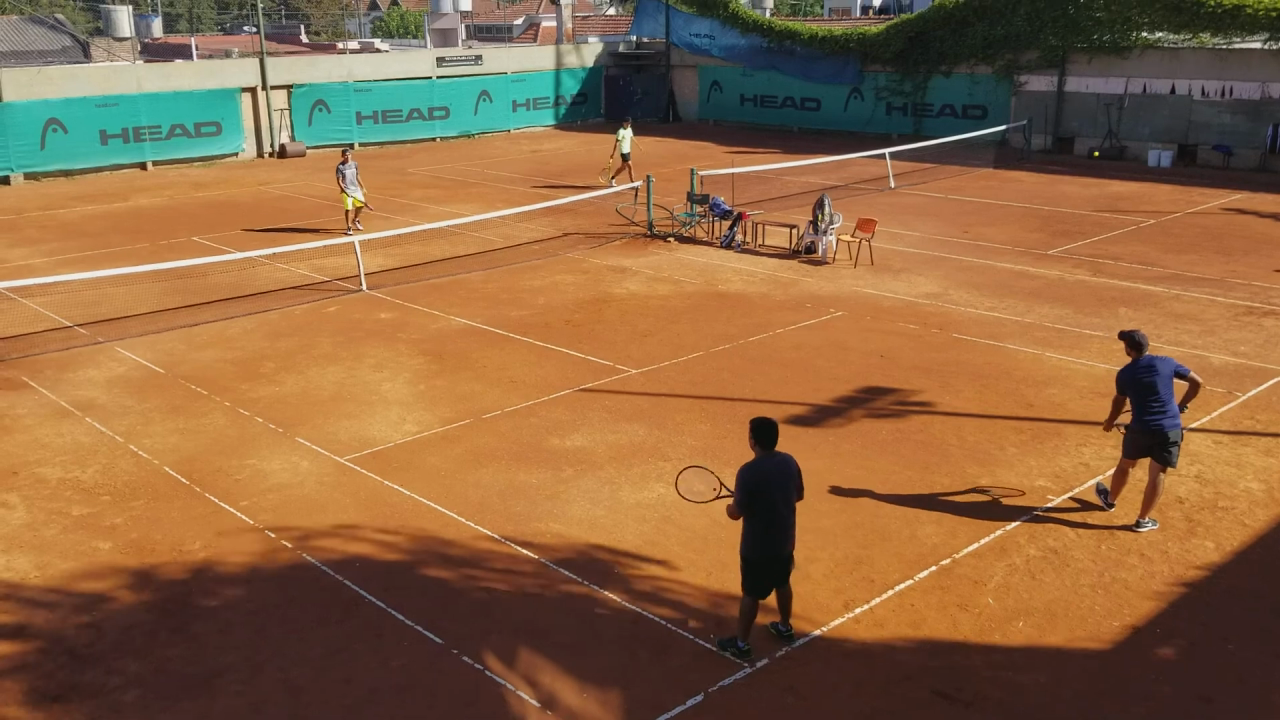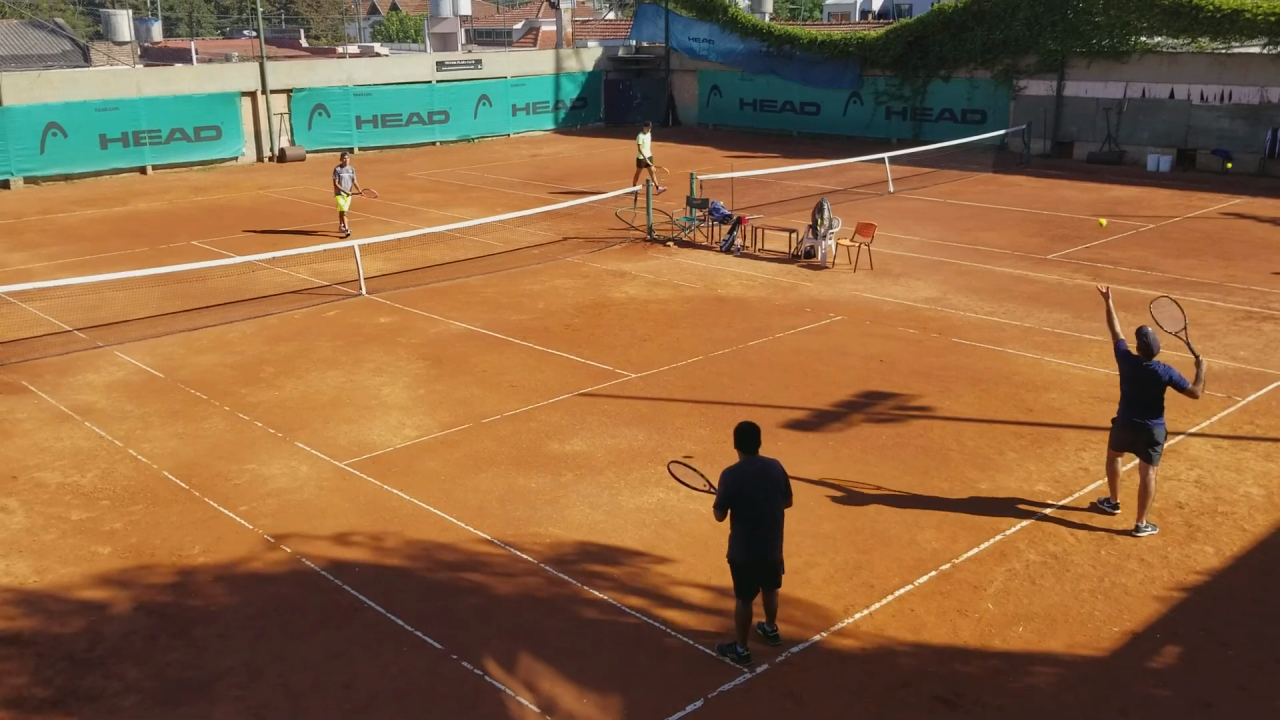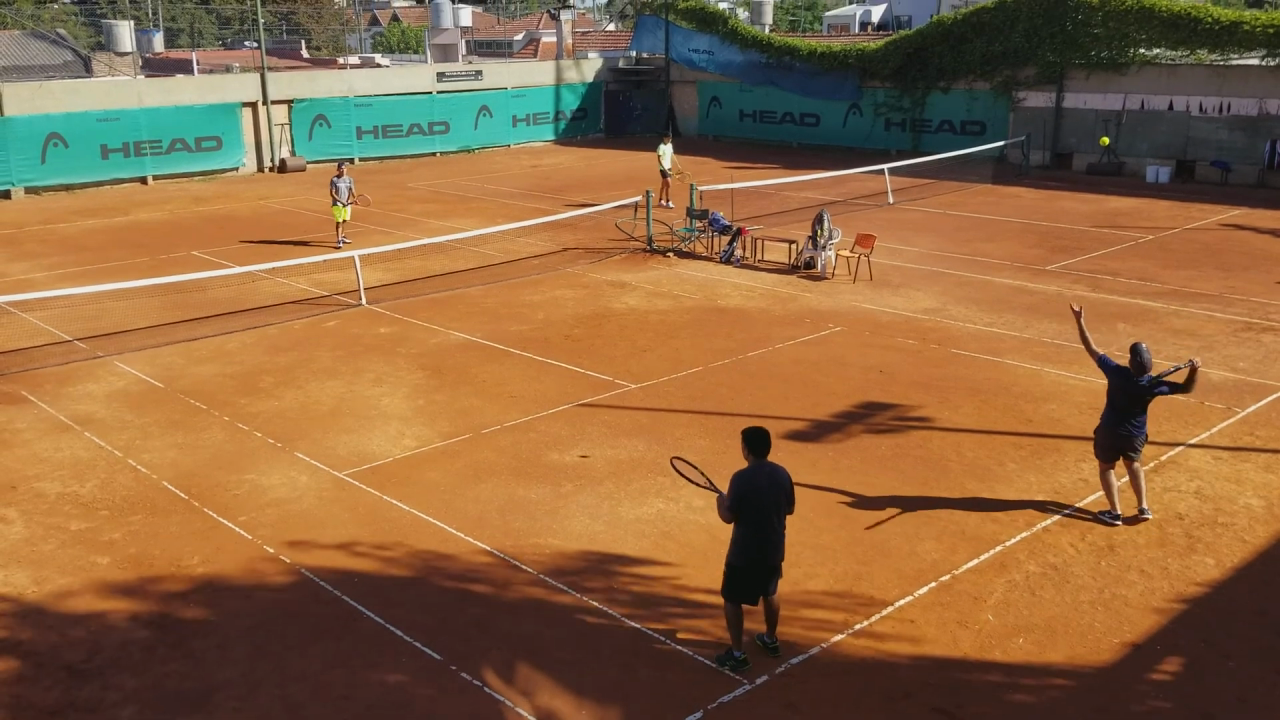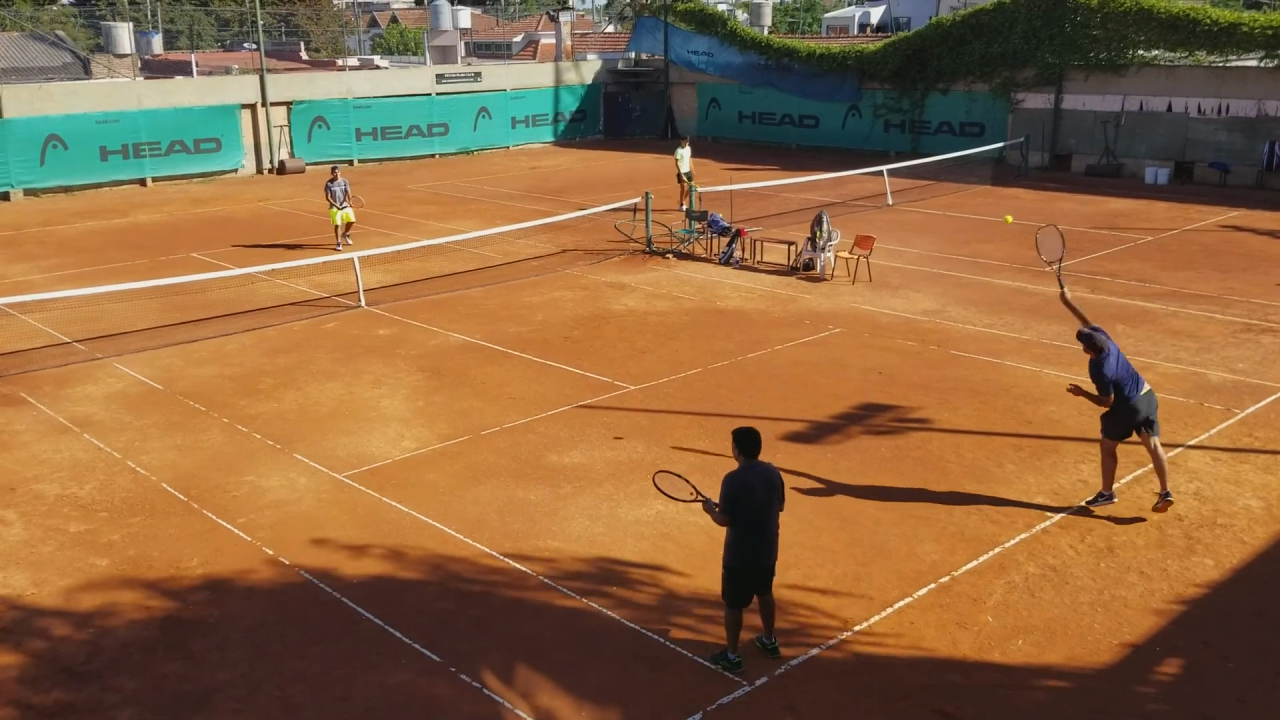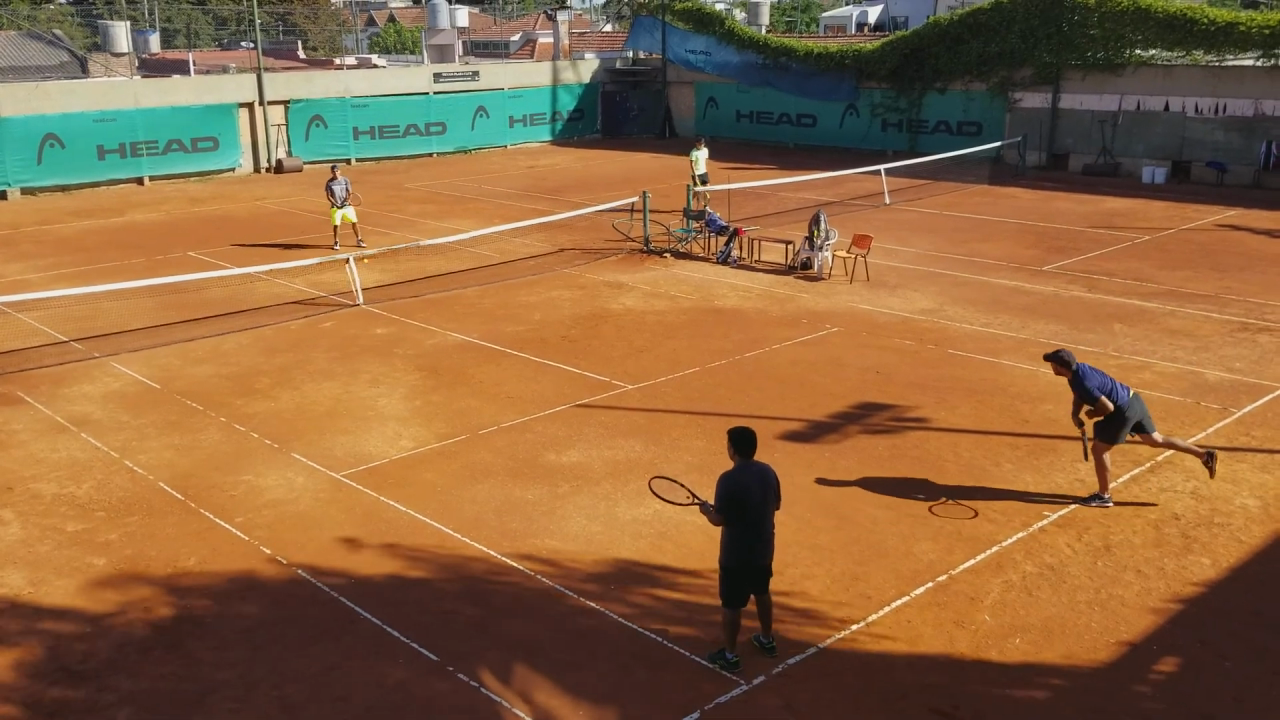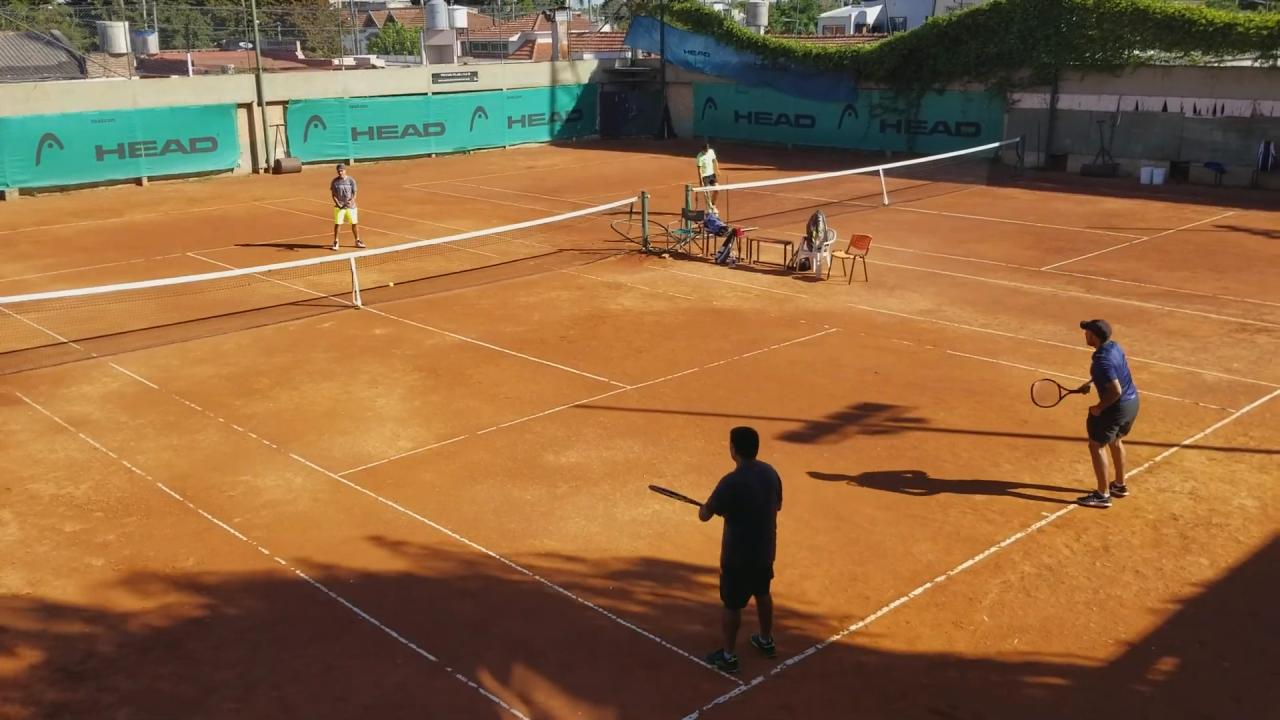
dt=0.4s
person 1, frame 1
left shoulder: (749, 471)
right shoulder: (790, 462)
left elbow: (736, 513)
right elbow: (798, 496)
left wrist: (729, 508)
left hip: (757, 544)
right hip: (784, 540)
left knee: (751, 593)
right knee: (782, 583)
left ankle: (741, 643)
right ankle: (785, 627)
person 1, frame 2
left shoulder: (730, 475)
right shoulder: (776, 467)
left elbow: (719, 515)
right elbow: (787, 502)
left wrist: (720, 500)
left hip: (744, 548)
right hip: (772, 544)
left knee: (744, 598)
right knee: (770, 588)
left ankle: (741, 649)
right ankle: (771, 629)
person 1, frame 3
left shoulder: (741, 478)
right shoulder: (782, 474)
left elbow: (728, 518)
right elbow: (790, 509)
left wrist: (721, 503)
left hip: (744, 553)
right hip: (774, 550)
left knee: (732, 600)
right knee: (770, 595)
left ankle: (737, 654)
right ankle: (771, 640)
person 1, frame 4
left shoulder: (733, 479)
right shoulder: (773, 473)
left elbow: (723, 520)
right elbow: (780, 506)
left wrist: (710, 508)
left hip: (739, 554)
right hip: (767, 549)
left knee: (733, 604)
right knee: (765, 595)
left ankle: (732, 656)
right ankle: (770, 641)
person 1, frame 5
left shoulder: (728, 479)
right shoulder: (768, 472)
left elbow: (719, 520)
right elbow: (776, 505)
left wrist: (706, 510)
left hip: (736, 554)
right hip: (763, 549)
left knee: (731, 604)
right knee: (762, 594)
left ankle: (730, 656)
right ankle: (767, 640)
person 1, frame 6
left shoulder: (732, 481)
right shoulder: (770, 472)
left elbow: (705, 515)
right elbow: (777, 506)
left wrist: (703, 507)
left hip: (738, 554)
right hip: (765, 549)
left knee: (731, 604)
right knee: (763, 594)
left ankle: (728, 656)
right ankle: (766, 641)
person 2, frame 1
left shoulder: (1124, 374)
right shoulder: (1166, 363)
left elbow: (1119, 401)
right elbow: (1197, 382)
left wrist: (1110, 421)
right wrist: (1183, 404)
left hip: (1141, 430)
right hip: (1170, 429)
left knee: (1125, 464)
right knee: (1157, 474)
left ankle: (1110, 500)
right ankle: (1143, 519)
person 2, frame 2
left shoulder: (1126, 361)
right shoulder: (1165, 372)
left elbow: (1115, 332)
right elbow: (1195, 393)
left wrist: (1108, 302)
right wrist: (1200, 368)
left hip: (1124, 425)
right hip: (1153, 429)
left knee: (1113, 456)
right knee: (1148, 474)
left ankle: (1113, 502)
right ankle: (1141, 523)
person 2, frame 3
left shoulder: (1116, 373)
right shoulder: (1152, 385)
left elbow: (1092, 350)
right elbow: (1186, 388)
left wrist: (1079, 321)
right wrist: (1194, 370)
left hip: (1109, 432)
right hip: (1135, 435)
left knee: (1106, 468)
right knee: (1133, 464)
left ankle: (1114, 512)
right ankle: (1143, 507)
person 2, frame 4
left shoulder: (1100, 372)
right shoulder: (1103, 341)
left elbow: (1107, 402)
right elbow: (1086, 323)
left wrist: (1082, 393)
right wrist: (1068, 302)
left hip: (1129, 408)
right hip: (1147, 398)
left knee: (1107, 446)
right knee: (1154, 446)
left ankle: (1107, 493)
right ankle: (1164, 492)
person 2, frame 5
left shoulder: (1083, 384)
right shoulder: (1078, 370)
left elbow: (1108, 408)
right elbow: (1078, 397)
left wrist: (1092, 414)
right wrist: (1075, 416)
left hip: (1123, 411)
right hip: (1133, 401)
left knee: (1099, 449)
right knee: (1157, 440)
left ankle: (1103, 496)
right ankle: (1205, 455)
person 2, frame 6
left shoulder: (1102, 359)
right shoulder: (1113, 346)
left elbow: (1116, 391)
left wrist: (1098, 407)
right wrist: (1089, 383)
left hip: (1118, 406)
right hip: (1132, 401)
left knee: (1096, 446)
right knee: (1115, 442)
left ankle: (1103, 495)
right ankle: (1120, 485)
